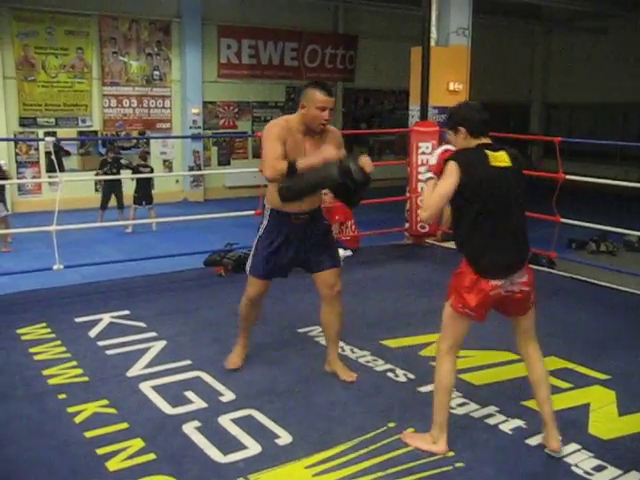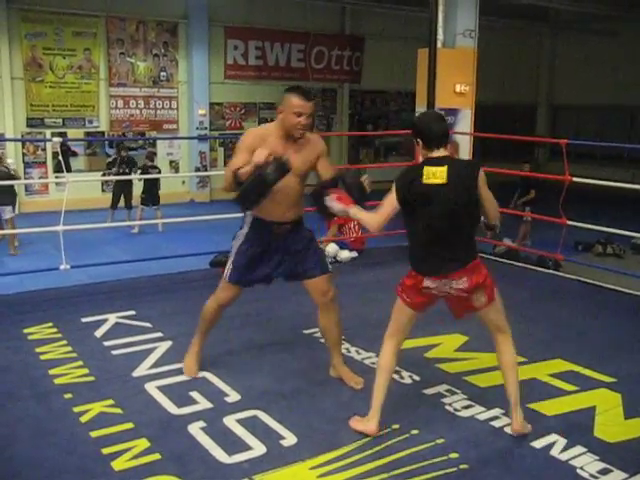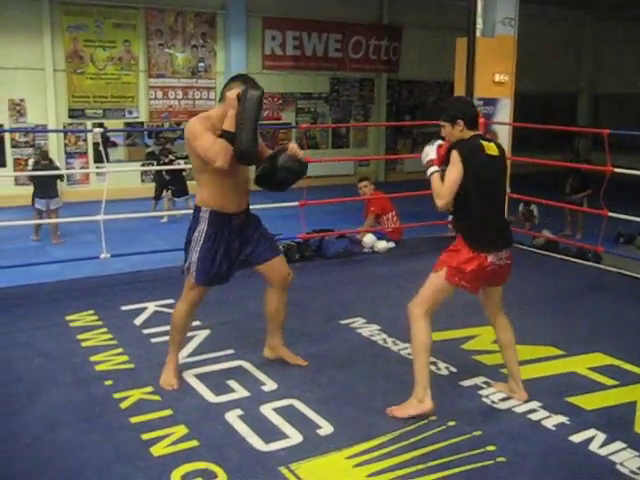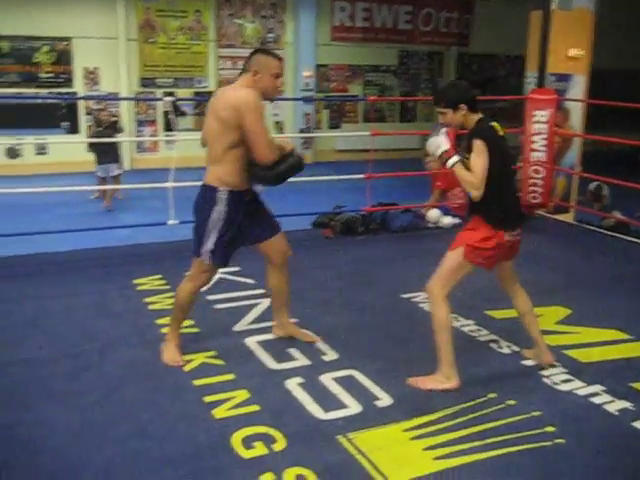
dt=1s
person 1, frame 1
left shoulder: (461, 162)
right shoulder: (513, 161)
left elbow: (427, 214)
left wrist: (434, 174)
left hip: (478, 272)
right hip: (517, 270)
left knee: (446, 350)
right knee: (528, 346)
left ankle: (438, 437)
right ankle: (550, 432)
person 1, frame 2
left shoulder: (407, 178)
right shoulder: (471, 171)
left elbow: (375, 224)
right elbow: (494, 218)
left wrist: (345, 207)
left hip: (424, 275)
right hip: (466, 271)
left knee: (392, 339)
right knee: (501, 333)
left ankle: (371, 418)
right ankle: (516, 416)
person 1, frame 3
left shoulder: (461, 149)
right shoulder: (497, 151)
left elbow: (443, 201)
left wrist: (432, 165)
left hip: (471, 249)
right hip: (500, 248)
left knee: (418, 309)
right knee: (496, 313)
left ankle: (421, 397)
right ankle: (516, 385)
person 1, frame 4
left shoulder: (480, 136)
right shoulder: (489, 129)
left elbow: (476, 190)
left wrist: (449, 155)
right wrist: (451, 155)
left hip: (489, 226)
right hip: (506, 224)
left knee: (436, 289)
right knee: (511, 284)
left ankle: (447, 373)
right ankle: (542, 350)
person 2, frame 1
left shoulder: (332, 136)
right shoulder: (278, 129)
left elbow: (340, 172)
right elbow: (271, 173)
left wrist: (360, 165)
right wrist: (313, 160)
left hip: (314, 221)
right hip: (278, 221)
left knee: (332, 290)
right knee: (254, 292)
left ankle: (333, 358)
right ankle: (241, 344)
person 2, frame 2
left shoulder: (314, 144)
right shoulder: (255, 137)
left elbow: (331, 182)
right elbow: (228, 184)
right wrist: (252, 166)
left hip: (296, 230)
right hip: (259, 228)
left knee: (326, 296)
right knee: (225, 294)
left ankle: (337, 364)
right ankle: (196, 347)
person 2, frame 3
left shoulder: (245, 125)
right shoulder: (199, 125)
left elbow: (265, 159)
right elbow: (221, 160)
left wrist: (287, 152)
right wrist: (232, 114)
left hip: (244, 218)
right hip: (211, 221)
left knee: (282, 276)
right knee: (192, 295)
left ankle: (274, 344)
right ankle: (171, 361)
person 2, frame 4
left shoulder: (228, 98)
right shoulder: (246, 99)
right elbow: (264, 155)
left wrist: (275, 149)
right wrist: (285, 150)
left hip: (244, 195)
right hip: (222, 198)
left knee: (280, 253)
right knee: (200, 275)
left ankle: (283, 323)
right ankle: (171, 338)
